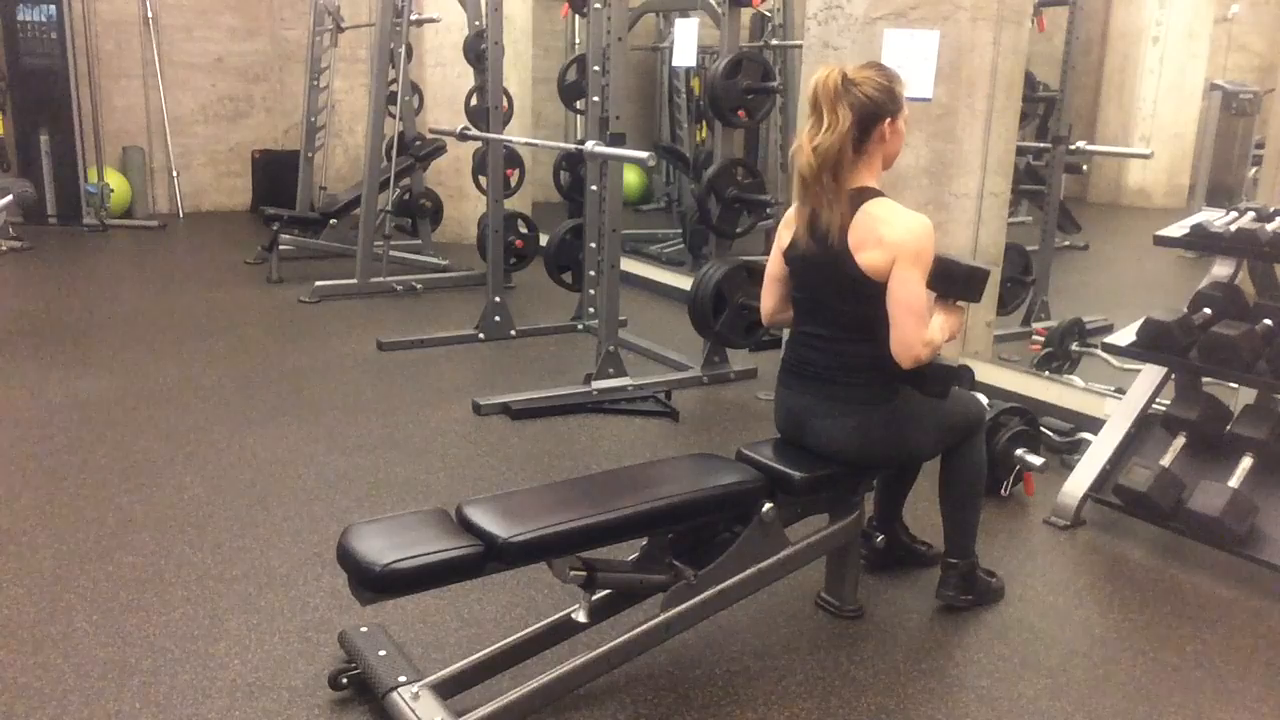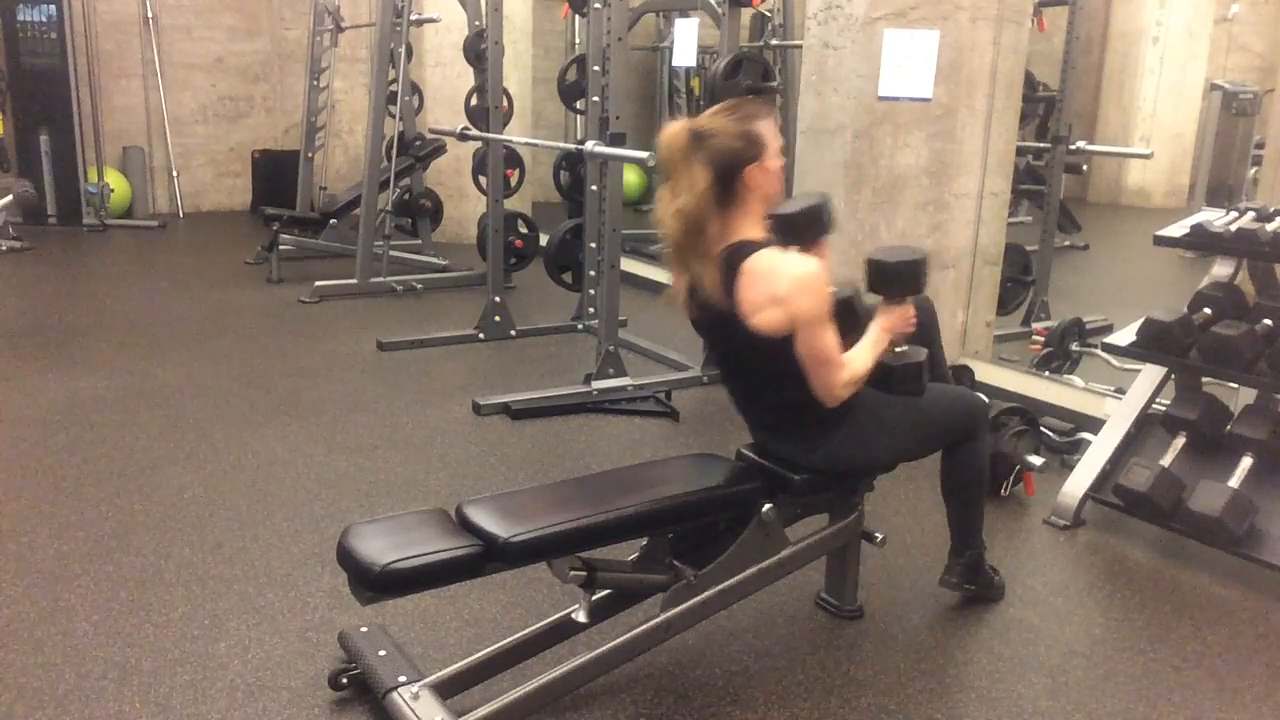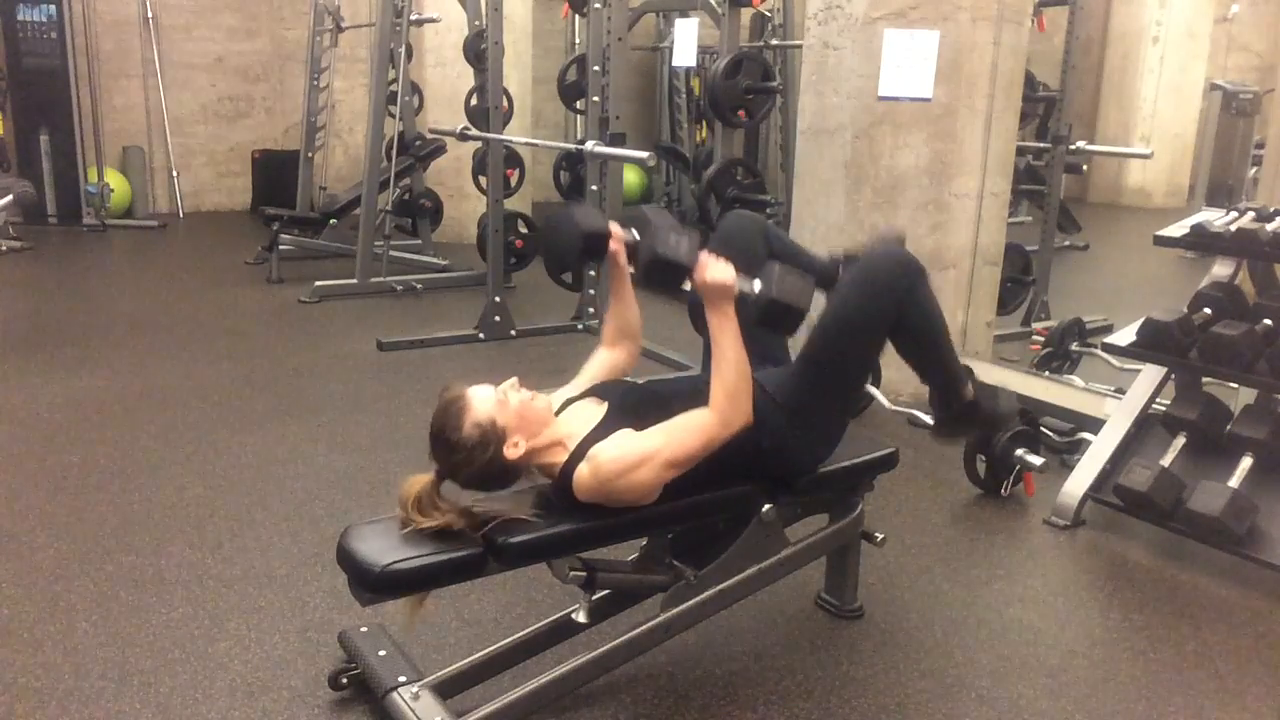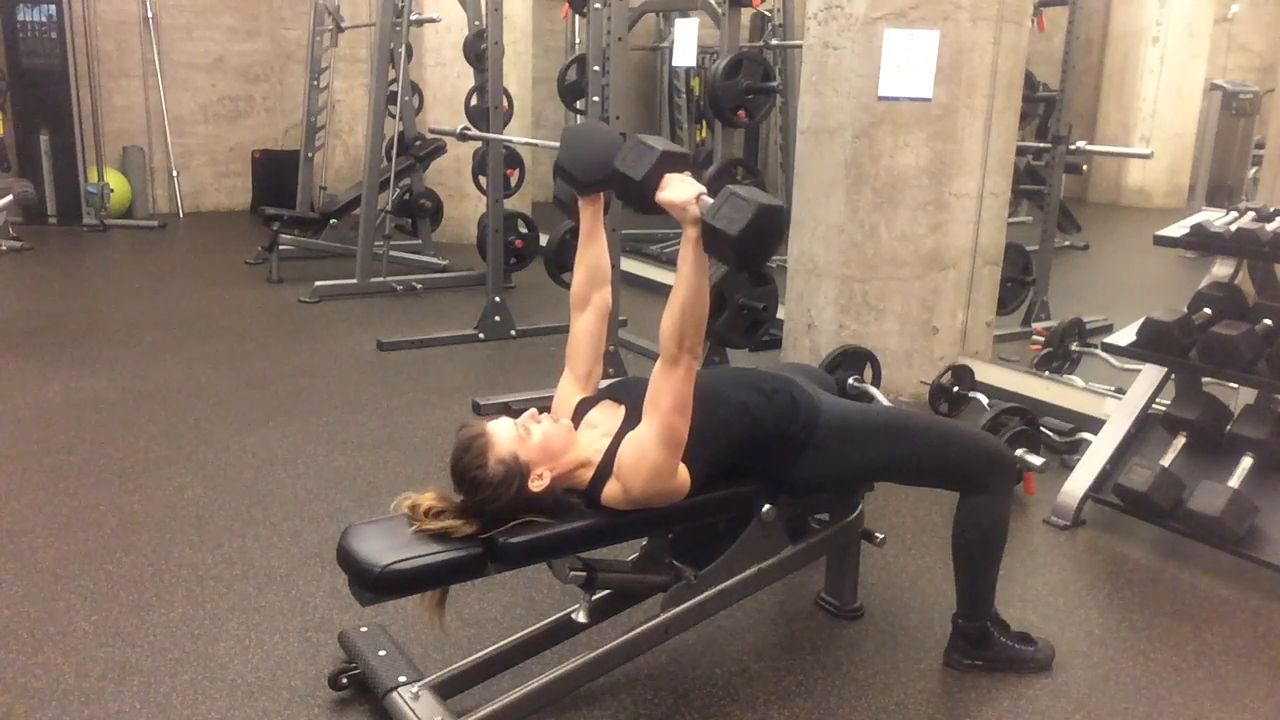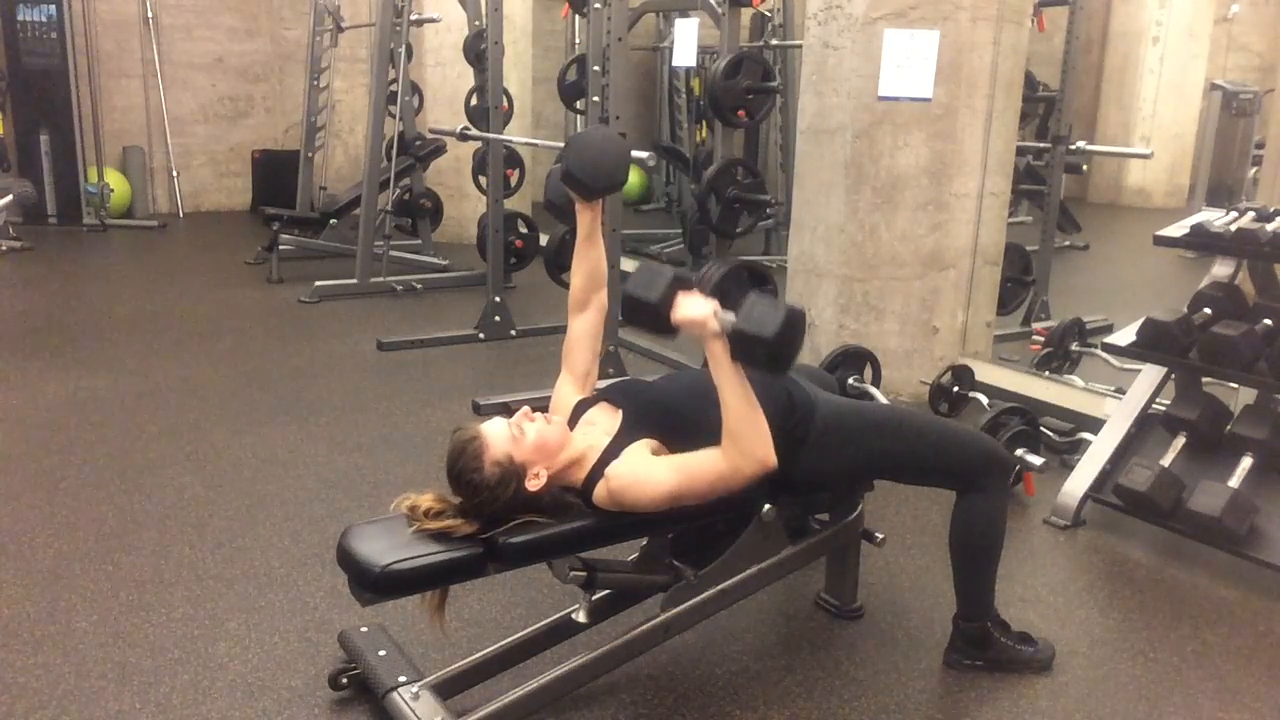
dt=1s
person 1, frame 1
left shoulder: (797, 211)
right shoulder: (904, 228)
left elbow: (772, 312)
right elbow: (909, 352)
right wrist: (946, 322)
left hip: (794, 410)
right hip: (857, 425)
left knee: (918, 403)
right knee: (967, 415)
left ankle: (886, 534)
right ankle: (961, 573)
person 1, frame 2
left shoulder: (696, 257)
right shoulder: (793, 275)
right elbow: (835, 388)
right wrist: (883, 328)
left hip: (770, 424)
right hip: (824, 439)
left knee: (918, 307)
right knee: (970, 412)
right ankle: (967, 563)
person 1, frame 3
left shoulder: (560, 413)
right shoulder: (604, 469)
left elbow: (620, 348)
right elbow: (732, 418)
left wrist: (617, 272)
right wrist: (718, 307)
left hip: (744, 389)
right hip: (782, 427)
left knee: (740, 229)
right knee: (892, 266)
left ankle: (838, 277)
right ankle: (957, 403)
person 1, frame 4
left shoulder: (574, 412)
right shoulder: (634, 476)
left elbow: (590, 308)
right elbow: (681, 354)
left wrist: (591, 207)
right wrist: (692, 231)
right hip: (802, 437)
left knee: (825, 374)
right knee: (993, 465)
right ankle: (976, 634)
person 1, frame 5
left shoulder: (570, 411)
right shoulder: (623, 481)
left elbow: (587, 309)
right elbow: (756, 458)
left wrist: (587, 212)
right wrist: (715, 340)
right hip: (801, 435)
right knee: (988, 463)
right ankle: (977, 635)
